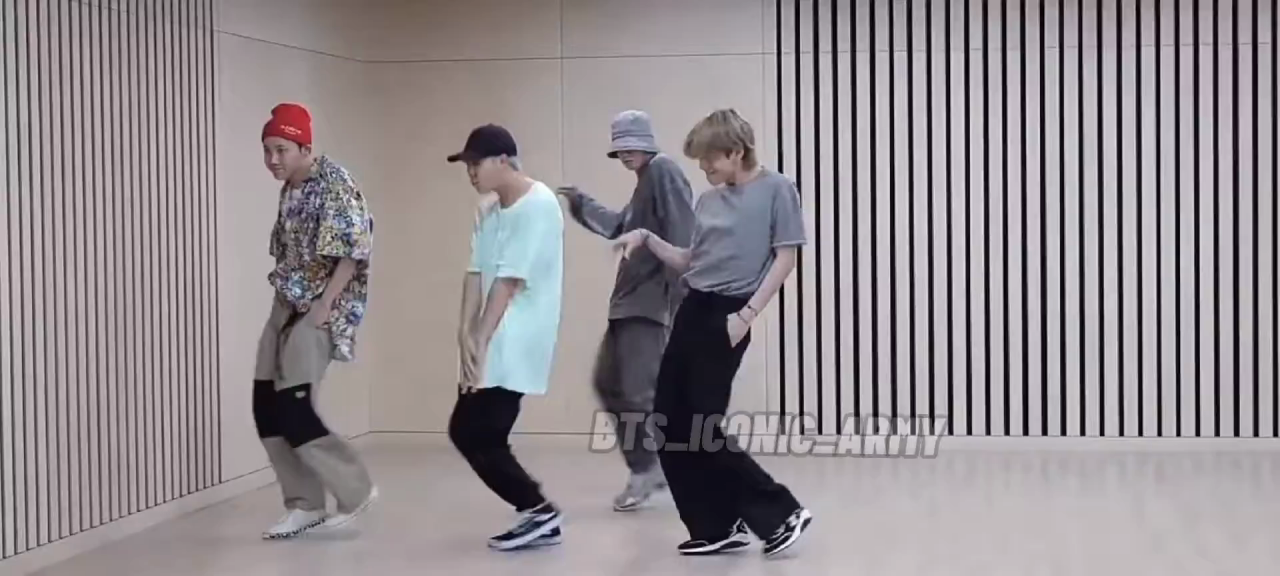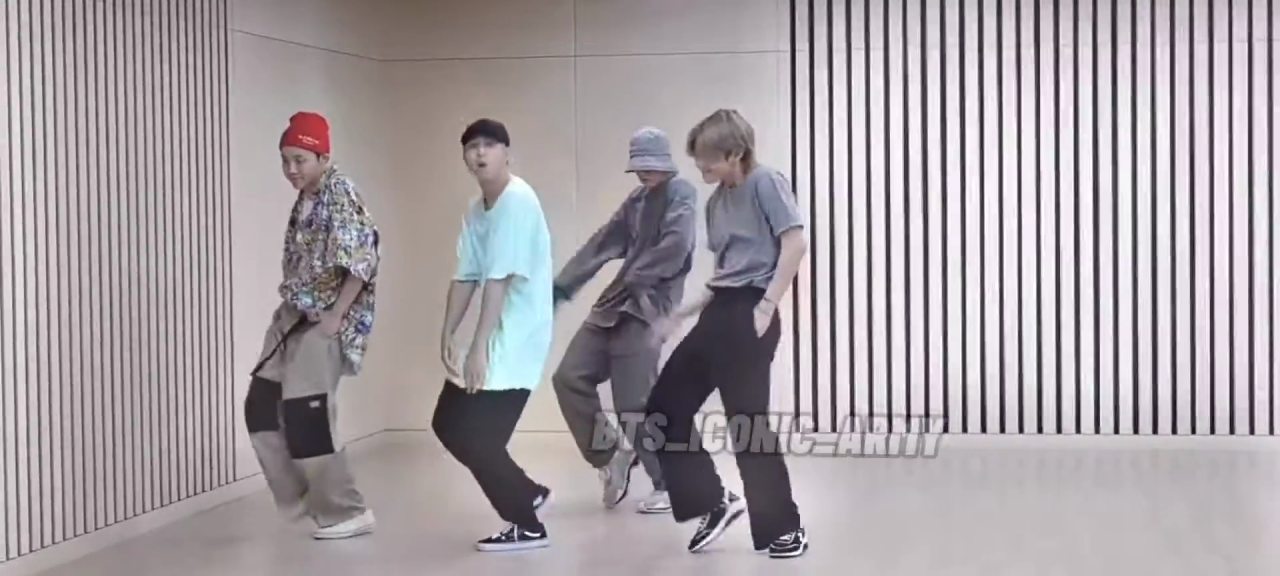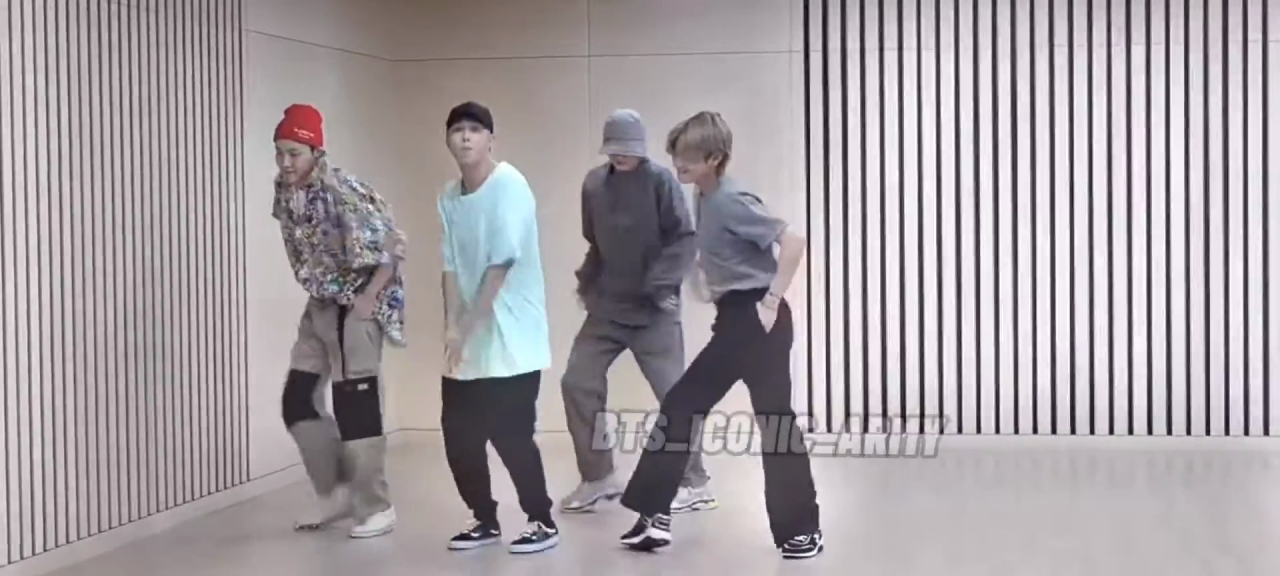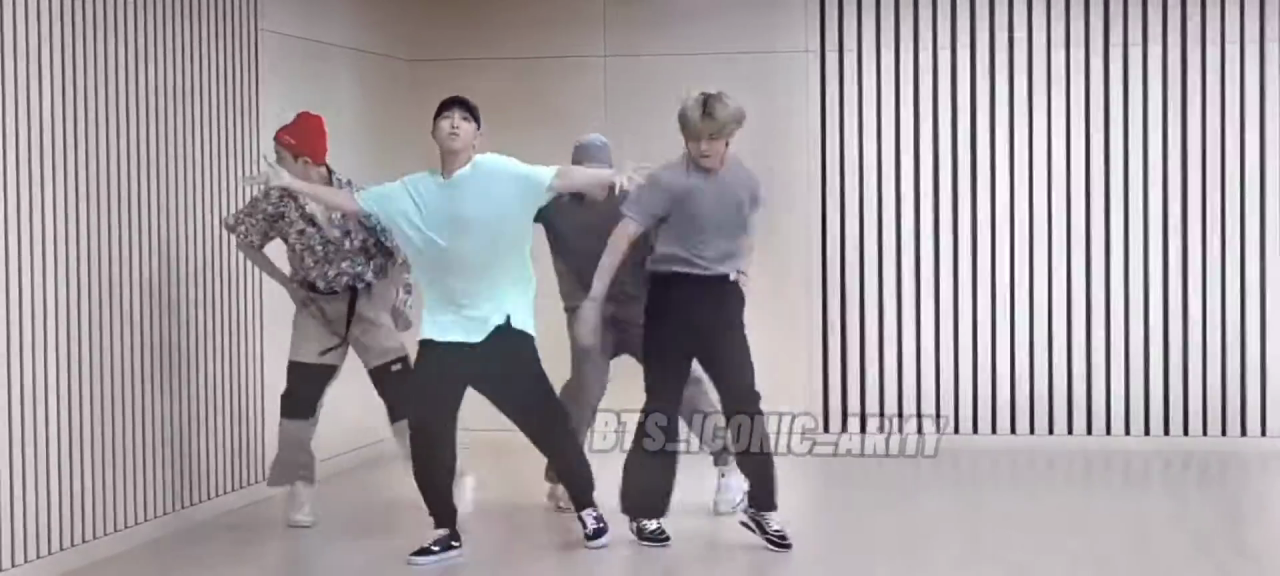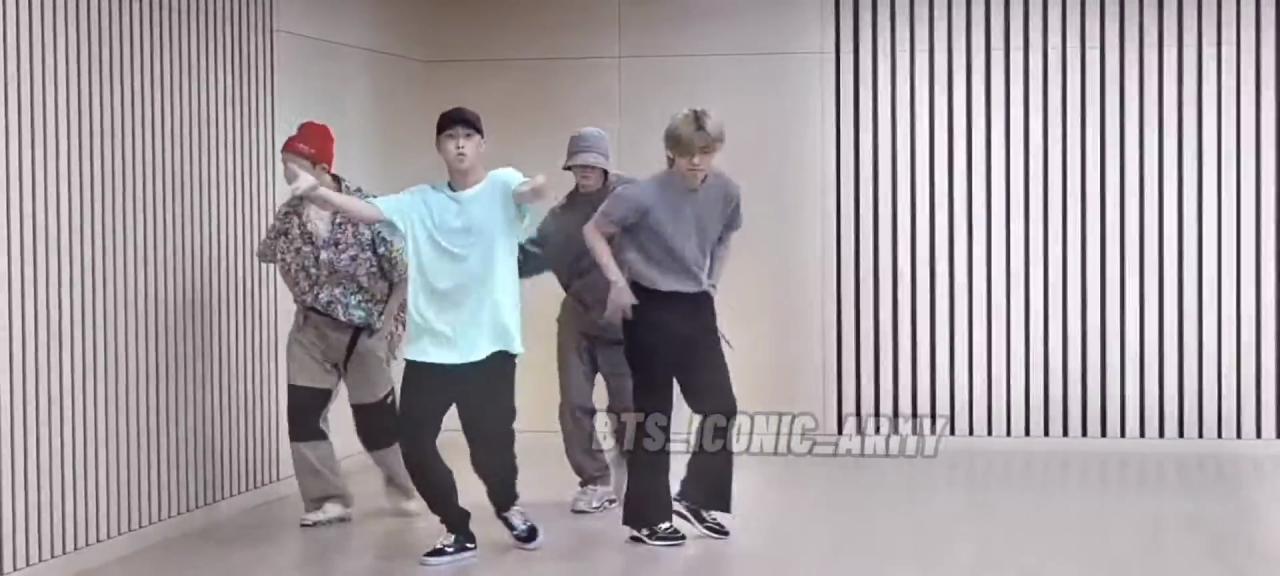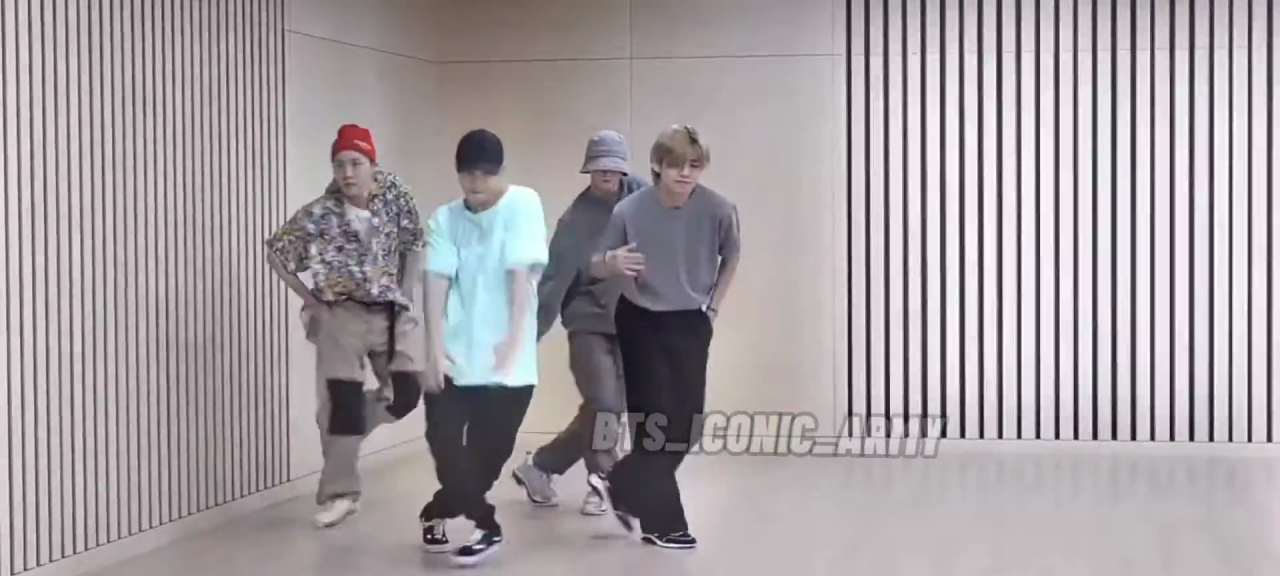
dt=0.3s
person 1, frame 1
left shoulder: (540, 205)
right shoulder: (489, 212)
left elbow: (509, 281)
right elbow: (476, 272)
left wrist: (479, 341)
right wrist: (465, 332)
left hip: (518, 342)
right hip: (495, 342)
left knee: (474, 432)
right knee: (471, 432)
left ankle: (536, 508)
right ankle: (537, 513)
person 1, frame 2
left shoulder: (518, 201)
right shoulder: (474, 210)
left elbow: (500, 280)
right elbow: (464, 277)
left wrist: (479, 349)
right wrist: (446, 335)
left hip: (514, 340)
right hip: (488, 340)
left knee: (478, 436)
right knee: (449, 425)
left ankle: (526, 524)
right ankle: (527, 491)
person 1, frame 3
left shoulder: (509, 185)
right shoulder: (449, 199)
left elbow: (500, 263)
right elbow: (453, 266)
left wrist: (469, 326)
right wrist: (453, 329)
left hip: (515, 332)
right hip: (471, 336)
left knee: (510, 431)
right knee: (458, 432)
left ankle: (542, 519)
right ankle: (484, 518)
person 1, frame 4
left shoulder: (500, 171)
right shoulder: (412, 190)
left elbow: (557, 178)
right elbow: (353, 202)
left wrist: (604, 176)
right wrist: (290, 184)
left hip: (502, 318)
right hip: (444, 327)
left knee: (543, 415)
right knee: (427, 426)
left ankle: (585, 504)
right ankle: (445, 528)
person 1, frame 5
left shoulder: (504, 183)
right shoulder: (420, 199)
left elbow: (526, 191)
right elbow: (370, 211)
left wrist: (534, 189)
right wrist: (320, 193)
left hip: (489, 340)
right hip: (430, 344)
left knee: (491, 437)
right knee: (415, 440)
left ankle: (507, 506)
right ankle: (460, 530)
person 1, frame 6
left shoulder: (523, 204)
right shoulder: (445, 217)
left elbow: (523, 275)
right elbow: (437, 281)
left wrist: (514, 339)
right wrist: (436, 346)
left hip: (509, 360)
right hip: (453, 356)
left knee: (491, 451)
right knee: (444, 439)
left ankle: (438, 514)
right ankle: (485, 525)
person 2, frame 1
left shoulder: (776, 188)
right shoulder: (708, 199)
left elbow: (788, 257)
left wrist: (750, 311)
right wrist: (647, 237)
left hip: (727, 314)
right hip: (693, 309)
left knee: (699, 427)
right knee: (670, 424)
left ankle: (782, 513)
right ankle: (719, 525)
person 2, frame 2
left shoulder: (767, 183)
right shoulder: (716, 201)
left elbow: (794, 243)
left wrist: (768, 305)
right wrist: (682, 313)
left hip: (750, 313)
right hip: (719, 310)
left knee: (747, 421)
right knee: (664, 407)
left ankle: (785, 526)
right ankle: (714, 502)
person 2, frame 3
left shoulder: (730, 199)
right shoulder: (705, 195)
left elbow: (793, 242)
left wrist: (772, 299)
left hip: (757, 317)
right hip: (734, 318)
left knee: (774, 420)
right knee: (680, 406)
left ankle: (801, 528)
right ankle: (654, 515)
person 2, frame 4
left shoulder: (743, 177)
right shoulder: (670, 179)
right elbow: (623, 236)
left wrist: (738, 271)
right wrist: (594, 299)
left hip: (719, 298)
right hip: (670, 295)
left knee: (743, 402)
right knee: (662, 404)
left ankle: (762, 508)
right ankle: (646, 512)
person 2, frame 5
left shoulder: (726, 191)
right shoulder: (644, 194)
right elbow: (592, 229)
left wrist: (712, 284)
right wrist: (616, 280)
left hip: (697, 308)
right hip: (649, 310)
left knee: (719, 407)
right knee: (652, 412)
left ankle: (699, 500)
right ankle: (647, 517)
person 2, frame 6
left shoulder: (718, 210)
right shoulder: (628, 211)
left elbow: (730, 259)
right elbow: (596, 266)
left wrist: (713, 307)
right wrist: (612, 262)
left hip: (691, 325)
right hip: (641, 323)
left knee: (687, 424)
right knee: (654, 421)
left ankle: (619, 486)
right ankle: (660, 521)
person 3, frame 1
left shoulder: (332, 181)
right shoulder: (289, 190)
left elbow: (357, 246)
left wrist: (329, 302)
right wrist: (286, 292)
left hip: (319, 311)
right hip: (287, 307)
left knee: (296, 407)
right knee: (268, 405)
left ankle: (356, 488)
right ankle: (304, 505)
person 3, frame 2
left shoulder: (341, 194)
right shoulder: (304, 199)
left elbow: (361, 262)
left wrist: (337, 315)
right wrist: (290, 303)
left hip: (323, 323)
right hip: (290, 317)
left knee: (306, 418)
right knee: (260, 408)
left ankle: (350, 513)
right ankle: (298, 494)
person 3, frame 3
left shoulder: (339, 188)
right shoulder: (284, 187)
left elbow: (384, 240)
left wrist: (371, 296)
right wrist: (307, 280)
left hip: (357, 305)
right hip: (319, 306)
left knee: (356, 404)
right knee: (297, 399)
left ankle: (375, 508)
right ankle: (339, 490)
person 3, frame 4
left shoulder: (355, 196)
right shoulder: (276, 199)
left elbow: (401, 244)
right elbow: (246, 239)
left wrist: (388, 290)
right wrist: (287, 282)
left hip: (366, 299)
right hip: (316, 304)
left knee: (398, 387)
right knee: (299, 394)
right ankle: (299, 487)
person 3, frame 5
right shoulder: (291, 212)
left elbow: (401, 269)
right elbow: (281, 261)
left wrist: (389, 320)
right wrist: (302, 298)
left hip: (362, 328)
right hip: (313, 324)
left knee: (376, 417)
right knee: (303, 413)
left ankle: (401, 484)
right ankle: (331, 498)
person 3, frame 6
left shoulder: (393, 191)
right shoulder: (318, 213)
left elbow: (414, 244)
right elbow: (277, 254)
left wrist: (407, 296)
right wrist: (310, 298)
left hip: (392, 313)
right hip: (340, 314)
left knee: (406, 394)
right knee: (343, 402)
left ankle: (336, 439)
right ankle: (340, 494)
person 4, frame 1
left shoulder: (664, 172)
right shoulder: (646, 180)
left elbow: (681, 238)
right elbow: (618, 226)
left wrist: (673, 292)
right wrist: (579, 202)
left hip: (651, 301)
right hip: (630, 298)
left knee: (637, 393)
right knee: (608, 384)
left ankle: (646, 475)
right ankle: (644, 468)
person 4, frame 2
left shoulder: (680, 193)
right shoulder: (636, 200)
left elbow: (677, 246)
right elbow: (605, 244)
left wrist: (638, 282)
right wrist: (565, 283)
left hip: (644, 308)
right hip: (614, 306)
left knee: (634, 401)
right knee: (569, 378)
right ankle: (610, 456)
person 4, frame 3
left shoulder: (660, 180)
right shoulder: (594, 182)
left elbow: (685, 240)
left wrist: (658, 281)
right wrist: (588, 280)
left hip: (653, 308)
right hip: (605, 306)
left knee: (673, 393)
right knee: (577, 384)
left ankle: (694, 484)
right ankle: (598, 479)
person 4, frame 4
right shoulder: (558, 203)
left hip: (640, 312)
left knee: (684, 385)
right knee: (583, 391)
left ankle: (728, 466)
right ankle: (563, 477)
person 4, frame 5
right shoulder: (563, 214)
right elbow: (532, 259)
left hip: (626, 320)
right hip: (579, 321)
left knee: (628, 407)
right knee: (576, 404)
right ankle: (595, 482)
person 4, frame 6
left shoulder: (639, 193)
right shoulder: (575, 218)
right elbow: (554, 278)
right wrist: (530, 329)
right hip: (587, 321)
left knee: (607, 408)
right knee: (603, 405)
left ankle: (538, 468)
